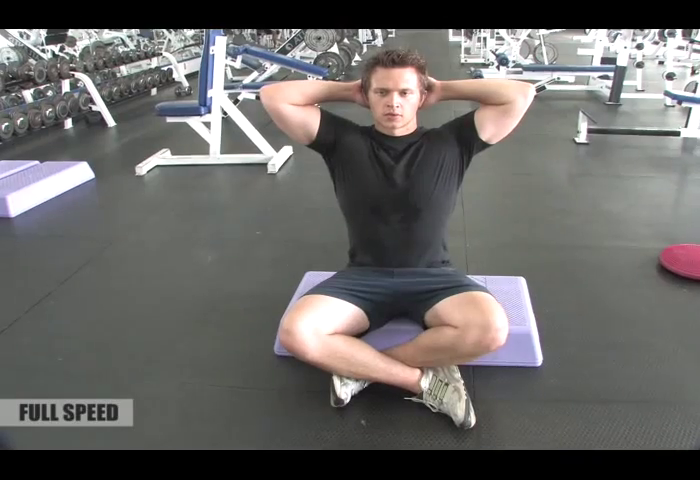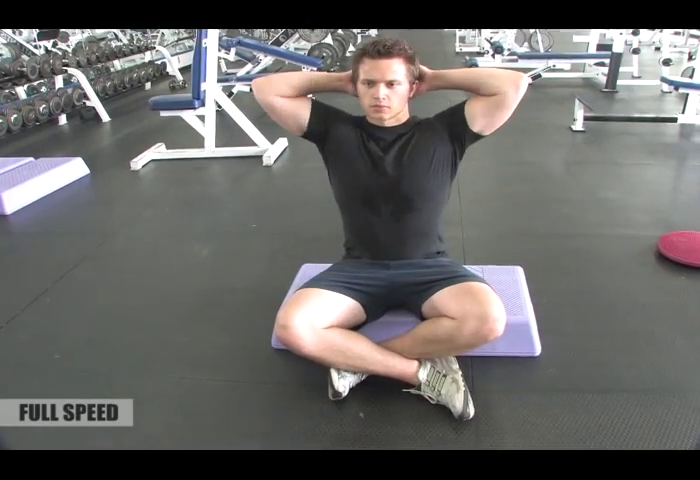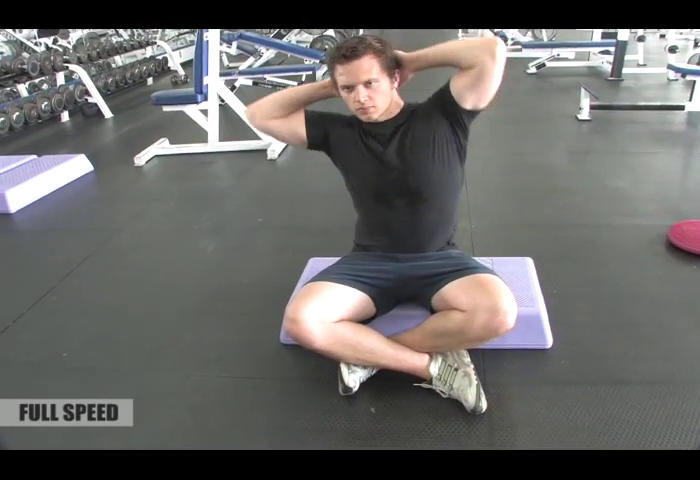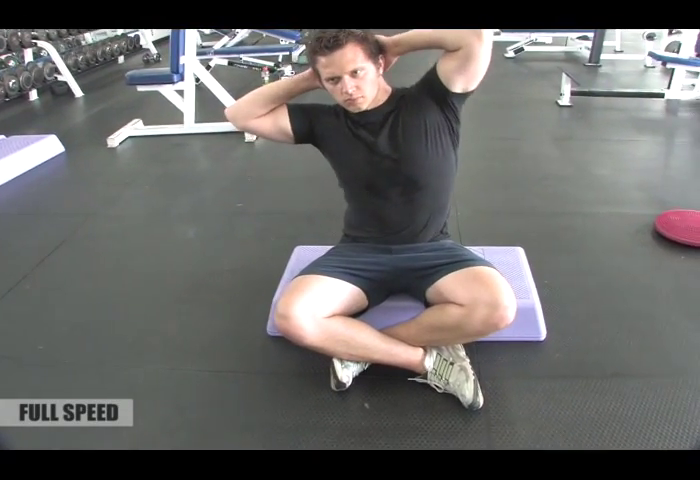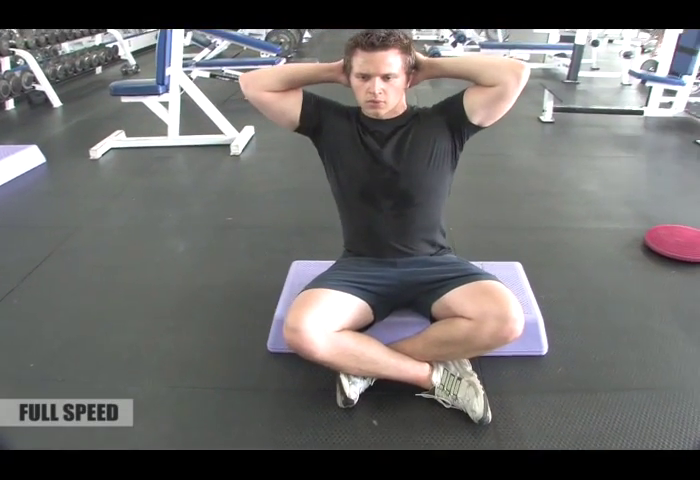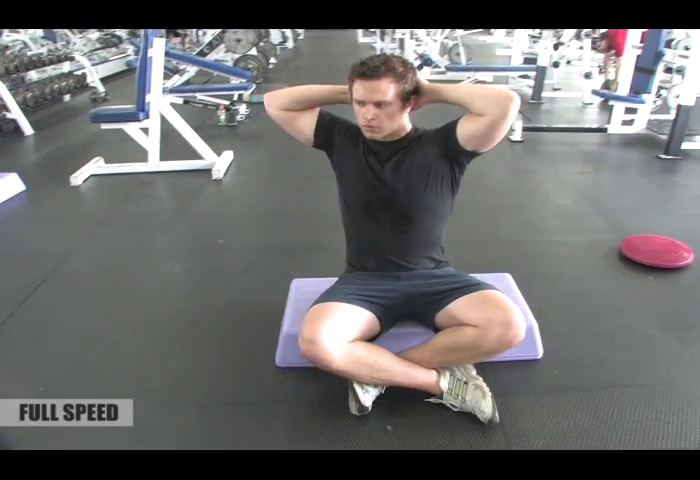
dt=0.7s
person 1, frame 1
left shoulder: (451, 143)
right shoulder: (344, 140)
left elbow: (521, 95)
right elbow: (274, 97)
left wrist: (444, 89)
right wrist: (345, 90)
left hip: (432, 277)
right hip: (363, 278)
left knee: (491, 329)
right knee: (296, 333)
left ankle: (360, 366)
right ankle: (424, 380)
person 1, frame 2
left shoulder: (443, 133)
right shoulder: (335, 130)
left elbow: (514, 85)
right elbow: (265, 89)
left wrist: (436, 78)
right wrist: (337, 81)
left hip: (427, 267)
right hip: (359, 269)
left knee: (488, 319)
right knee: (291, 328)
left ankle: (356, 359)
right ankle: (421, 372)
person 1, frame 3
left shoulder: (441, 117)
right shoulder: (338, 132)
left elbow: (492, 52)
right elbow: (259, 115)
left wrist: (414, 60)
right wrist: (326, 87)
left hip: (438, 259)
right hip: (370, 261)
left knee: (499, 312)
right knee: (301, 321)
left ankle: (365, 352)
right ankle: (432, 365)
person 1, frame 4
left shoulder: (431, 102)
right shoulder: (324, 122)
left elbow: (477, 36)
right elbow: (240, 115)
left wrist: (397, 44)
right wrist: (306, 79)
left hip: (430, 250)
right hip: (360, 252)
left knee: (497, 307)
right knee: (292, 318)
left ankle: (359, 346)
right ankle: (427, 360)
person 1, frame 5
left shoulder: (443, 123)
right shoulder: (330, 122)
left elbow: (514, 75)
right elbow: (253, 85)
left wrist: (432, 66)
right wrist: (330, 70)
left hip: (433, 264)
right hip: (361, 267)
left knee: (505, 320)
right knee: (301, 331)
left ankle: (363, 361)
right ankle: (434, 375)
person 1, frame 6
left shoulder: (443, 146)
right shoulder: (342, 139)
left elbow: (505, 105)
right elbow: (275, 103)
left wrist: (434, 91)
right wrist: (341, 92)
left hip: (432, 277)
right hip: (365, 280)
left knee: (508, 325)
right knee: (315, 343)
left ankle: (373, 371)
right ankle: (441, 381)
